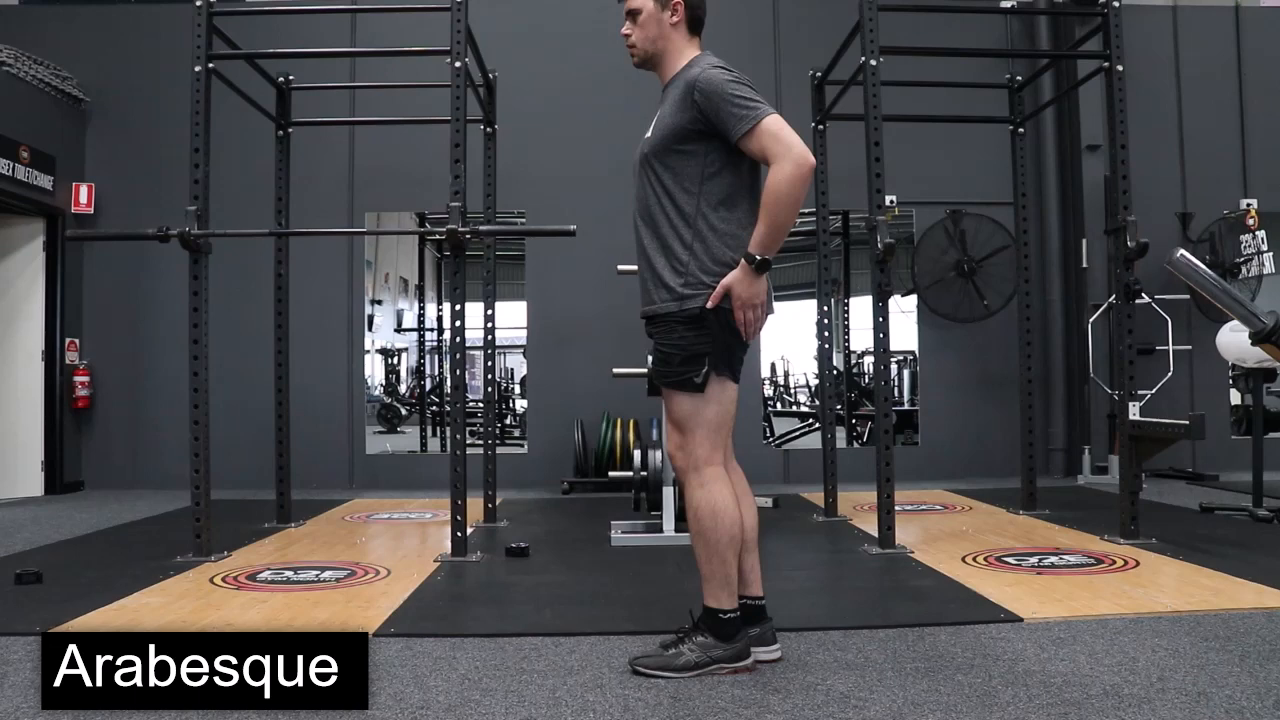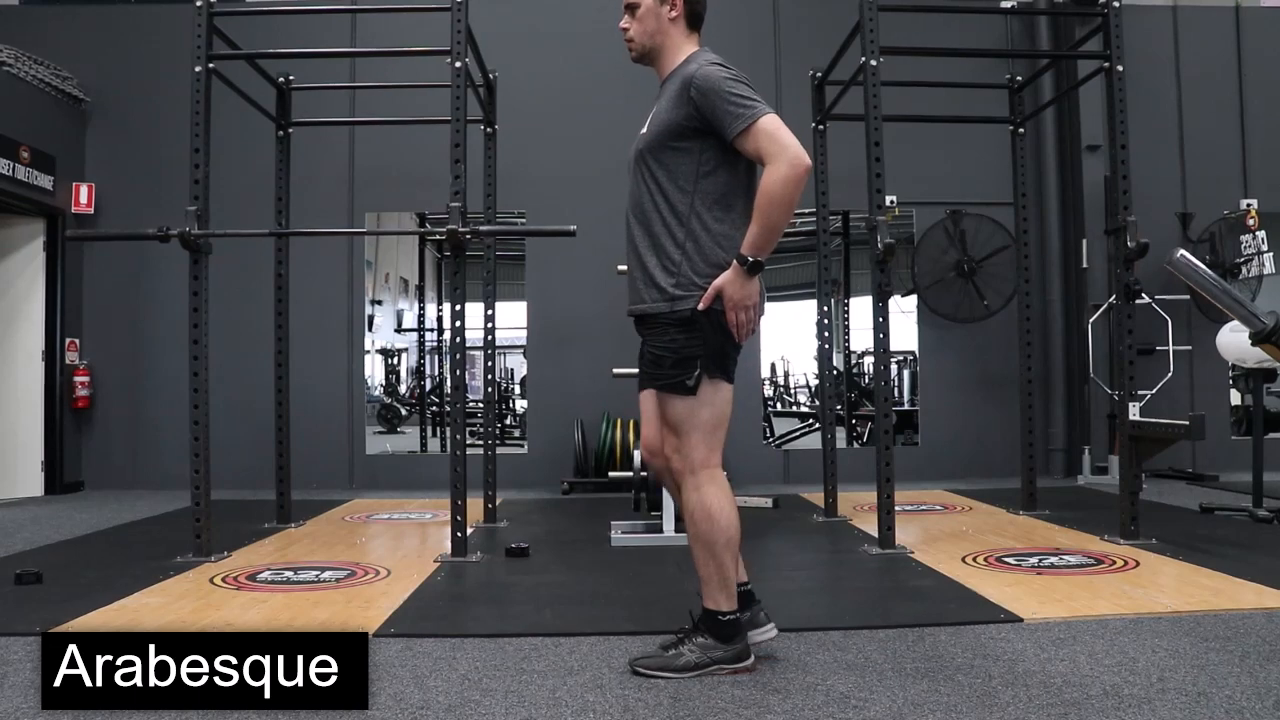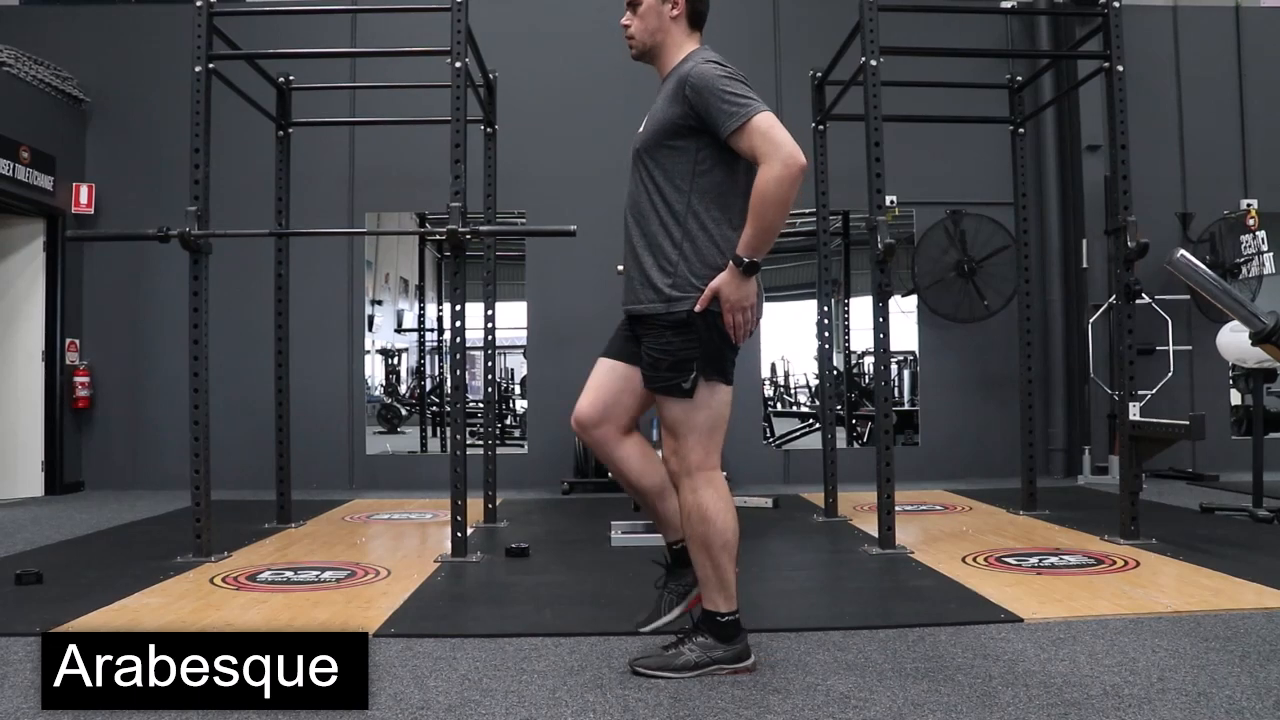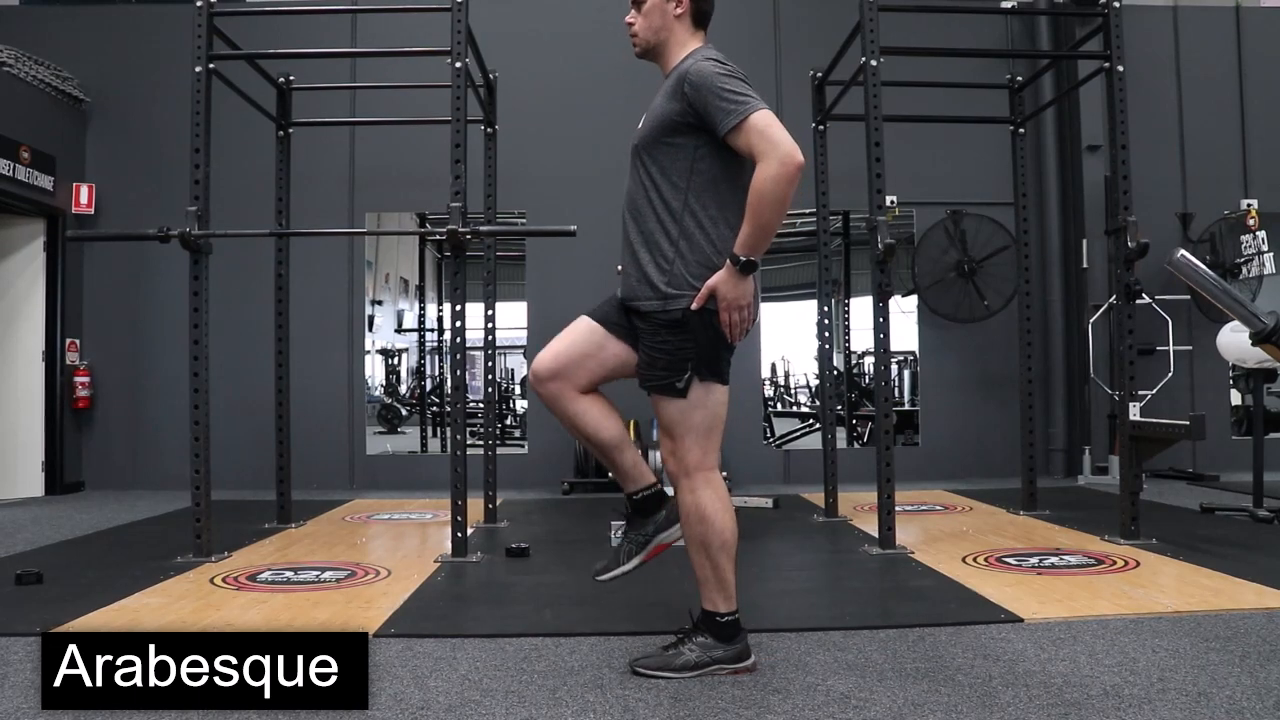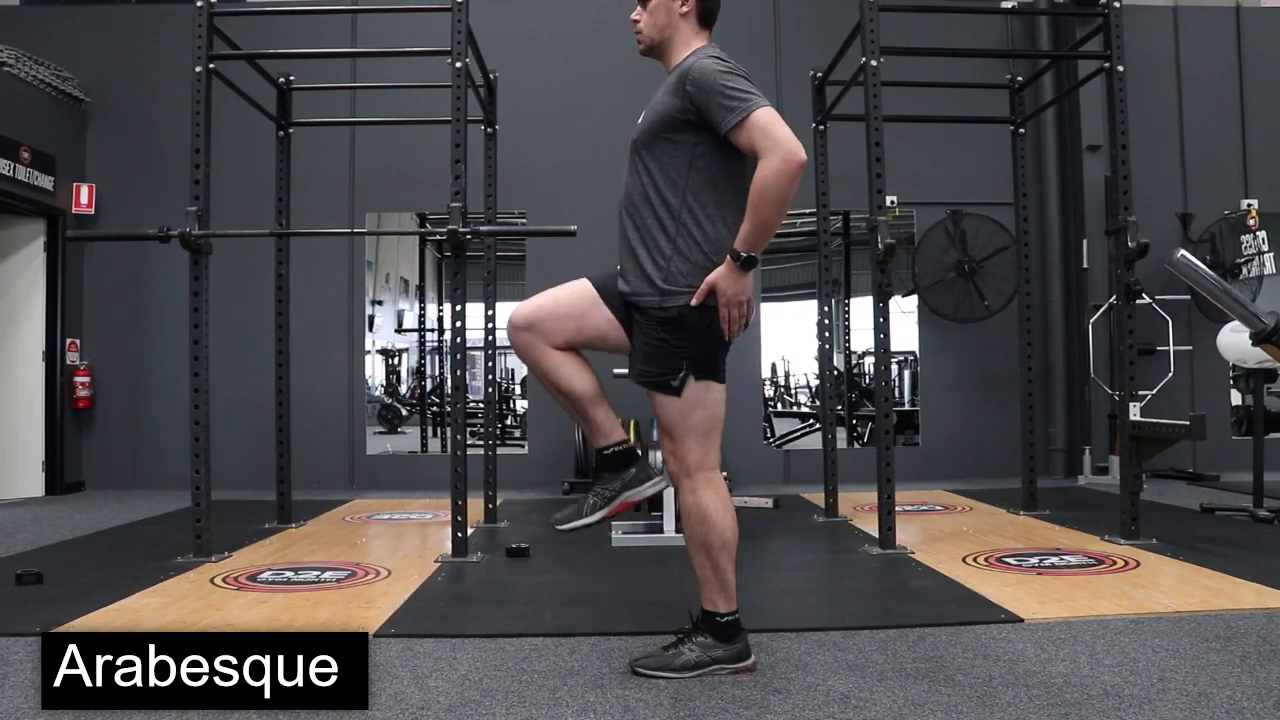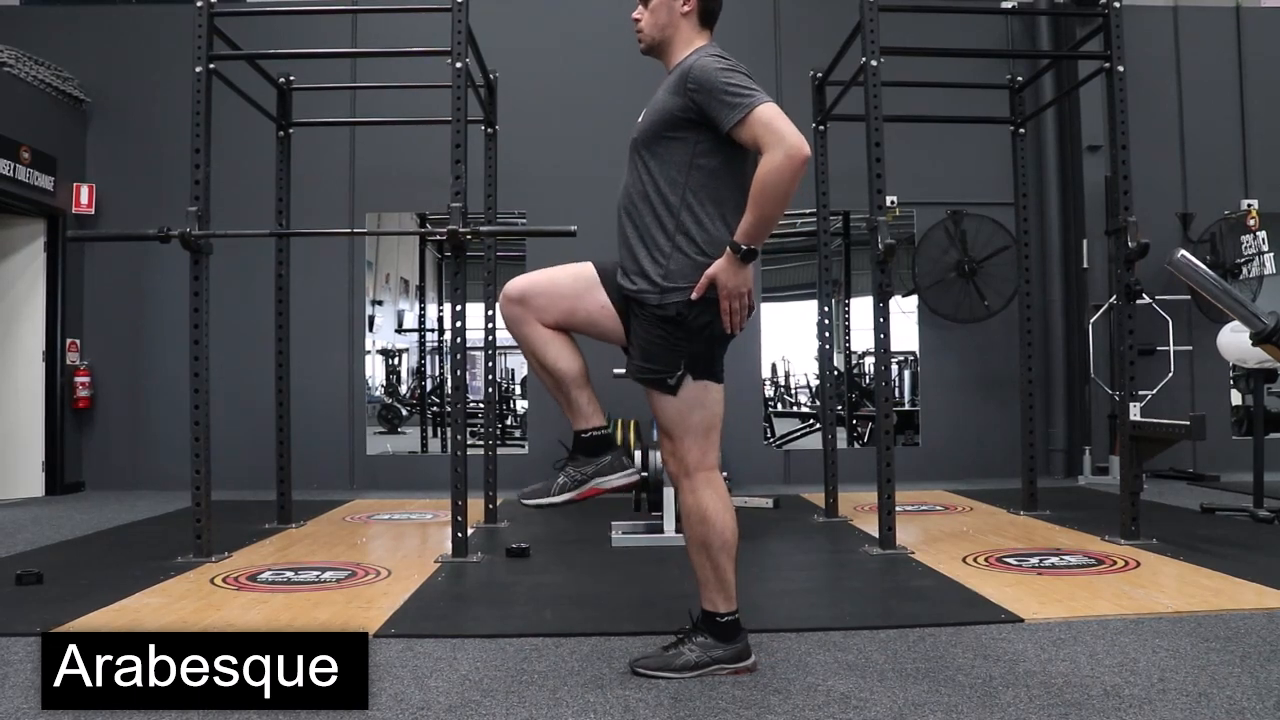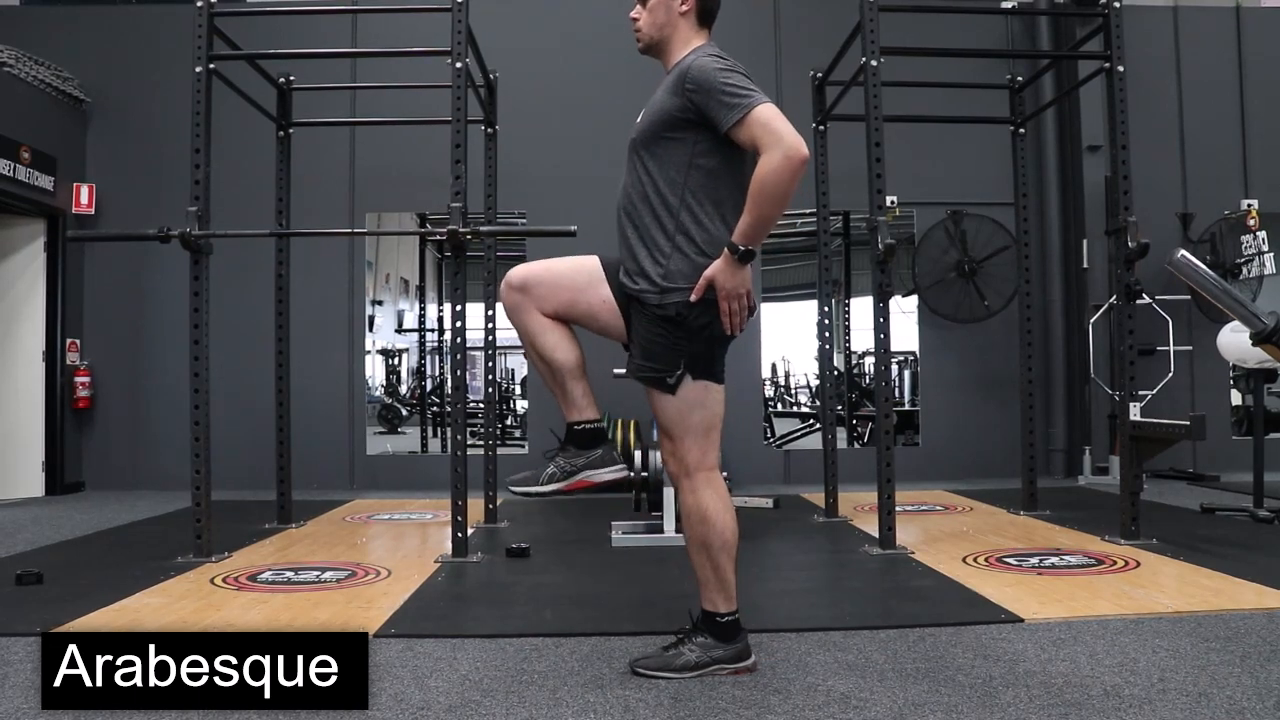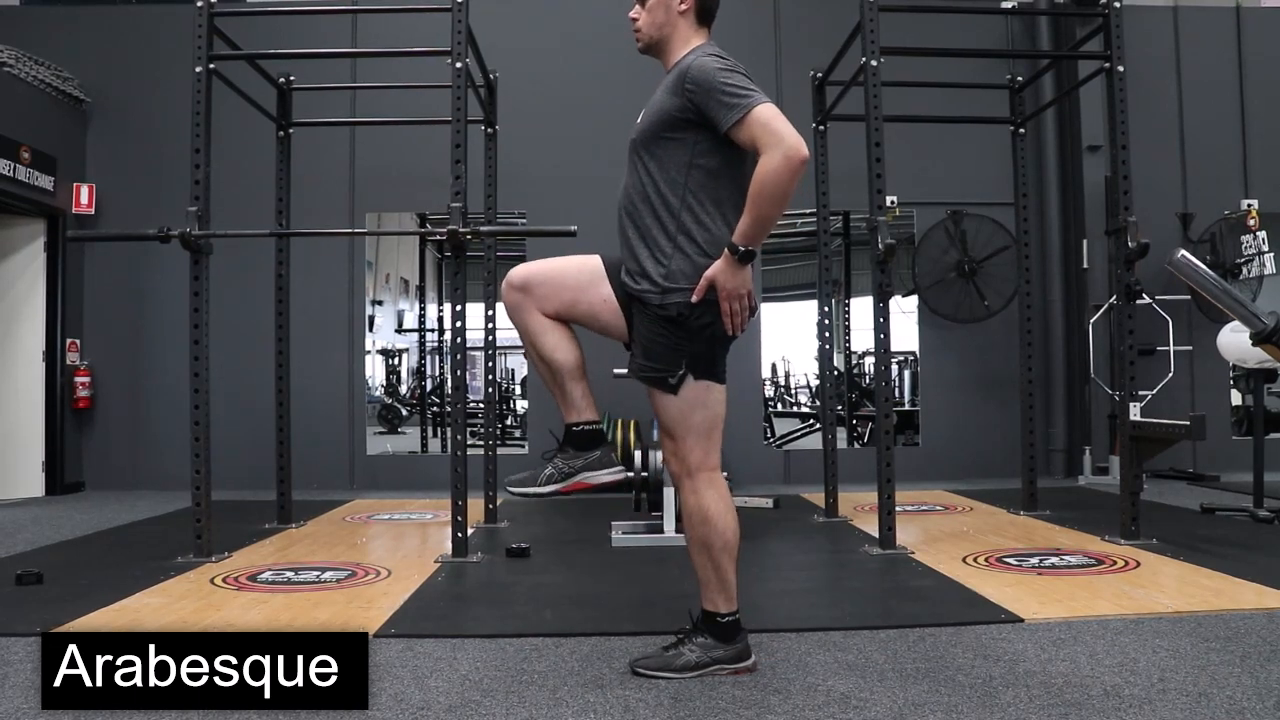
dt=0.2s
person 1, frame 1
left shoulder: (709, 81)
right shoulder: (677, 96)
left elbow: (795, 161)
left wrist: (753, 266)
left hip: (703, 304)
right hip: (681, 305)
left knee: (698, 461)
right knee: (712, 462)
left ankle: (722, 630)
right ankle: (750, 617)
person 1, frame 2
left shoulder: (705, 78)
right shoulder: (673, 92)
left elbow: (789, 161)
left wrist: (745, 266)
left hip: (697, 304)
right hip: (669, 304)
left knee: (694, 463)
right knee: (665, 454)
left ankle: (721, 631)
right ankle: (739, 602)
person 1, frame 3
left shoulder: (703, 76)
right shoulder: (676, 90)
left elbow: (785, 160)
left wrist: (742, 267)
left hip: (694, 304)
right hip: (659, 304)
left knee: (692, 466)
right knee: (595, 422)
left ankle: (722, 632)
right ankle: (689, 558)
person 1, frame 4
left shoulder: (703, 74)
right shoulder: (679, 86)
left elbow: (782, 158)
left wrist: (739, 266)
left hip: (691, 301)
right hip: (651, 297)
left knee: (691, 466)
right knee: (551, 376)
left ankle: (722, 634)
right ankle: (649, 505)
person 1, frame 5
left shoulder: (705, 71)
right shoulder: (682, 84)
left elbow: (785, 155)
left wrist: (739, 262)
left hip: (687, 296)
right hip: (648, 289)
left knee: (691, 466)
right knee: (529, 325)
left ankle: (723, 634)
right ankle: (620, 462)
person 1, frame 6
left shoulder: (705, 70)
right shoulder: (683, 83)
left elbow: (789, 150)
left wrist: (740, 255)
left hip: (685, 293)
right hip: (649, 285)
left knee: (691, 466)
right knee: (522, 300)
left ankle: (723, 634)
right ankle: (596, 449)
person 1, frame 7
left shoulder: (704, 71)
right shoulder: (682, 83)
left elbow: (787, 152)
left wrist: (737, 255)
left hip: (686, 292)
right hip: (650, 283)
left knee: (691, 466)
right knee: (523, 287)
left ankle: (723, 634)
right ankle: (588, 442)
person 1, frame 8
left shoulder: (704, 70)
right shoulder: (681, 82)
left elbow: (787, 152)
left wrist: (738, 255)
left hip: (686, 292)
right hip: (651, 282)
left knee: (693, 467)
right knee: (524, 286)
left ankle: (723, 635)
right ankle: (586, 444)
